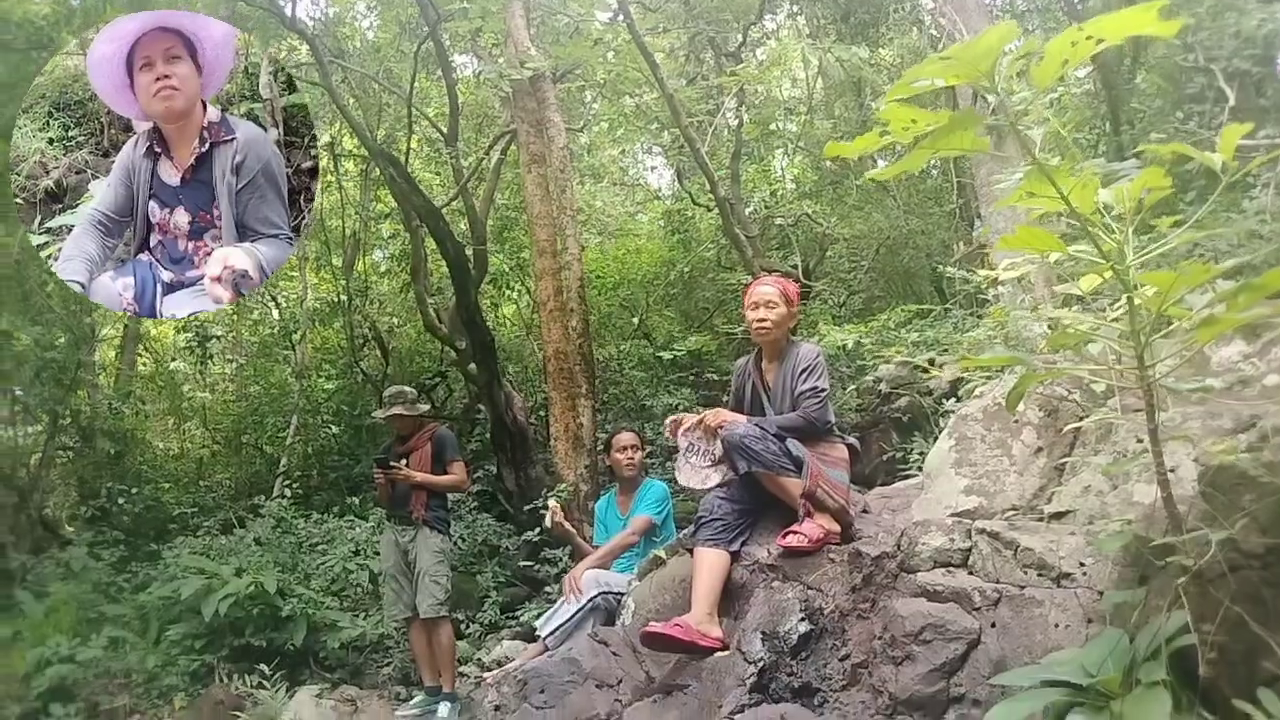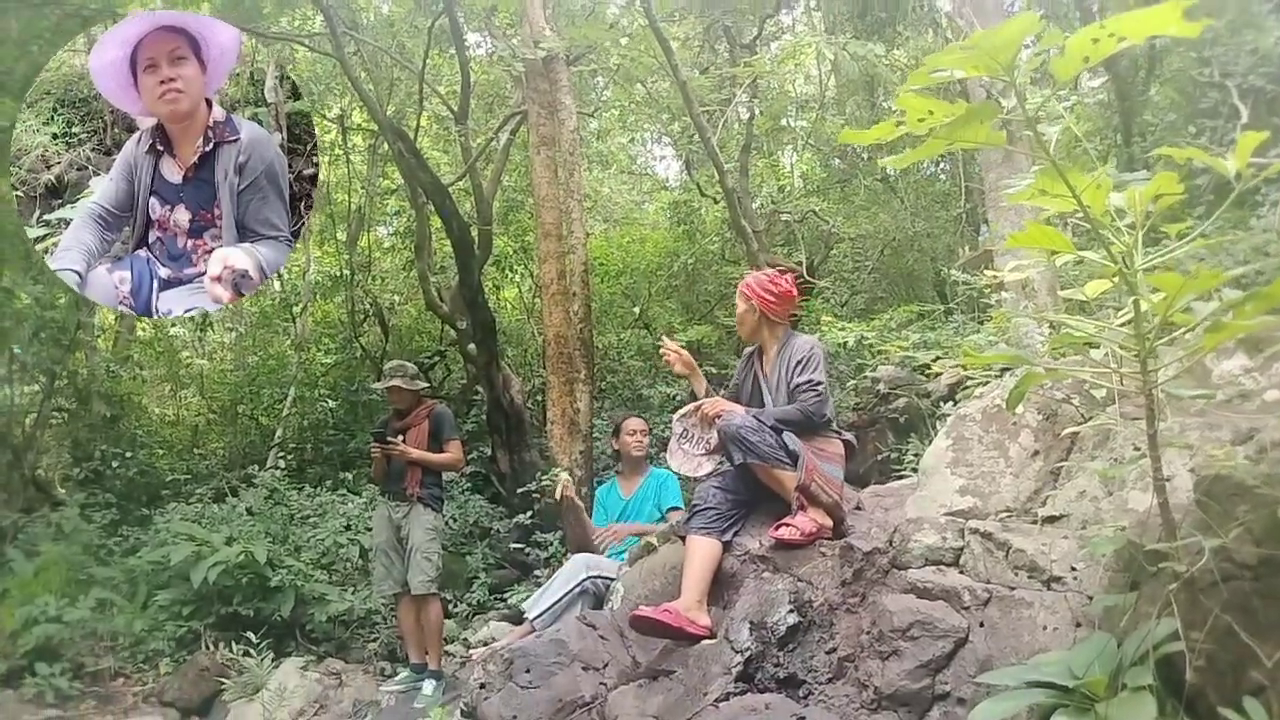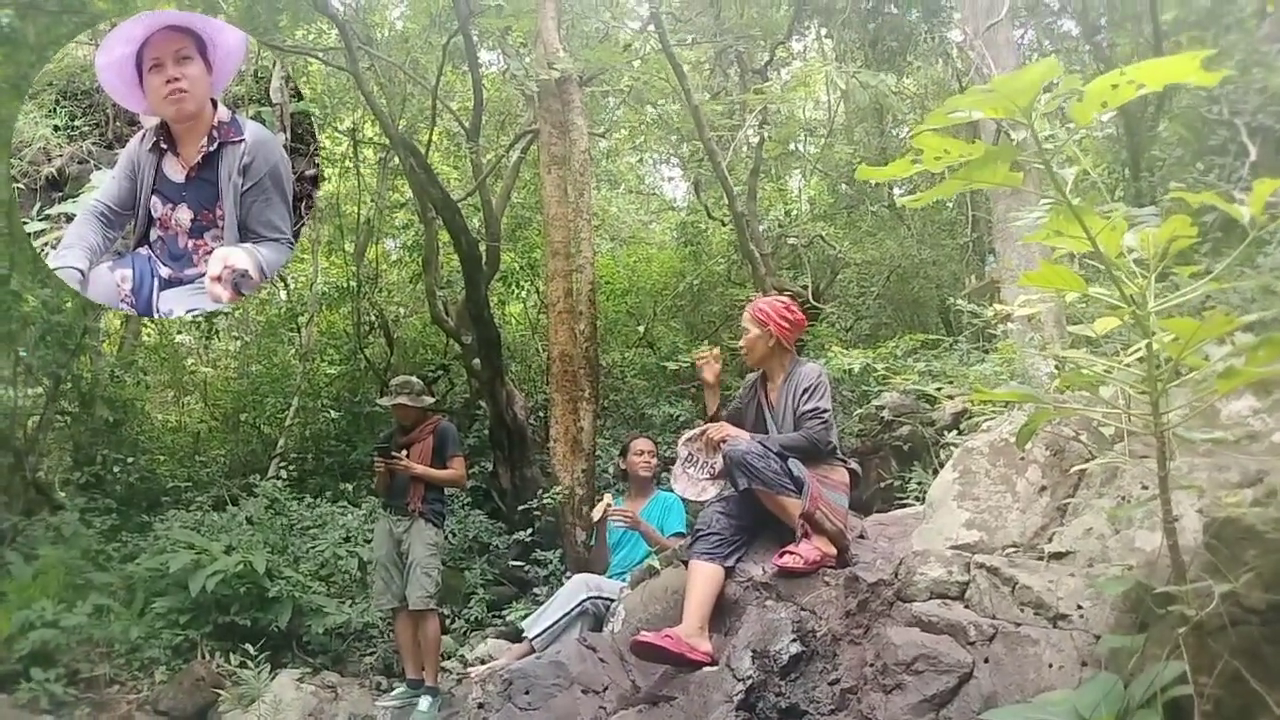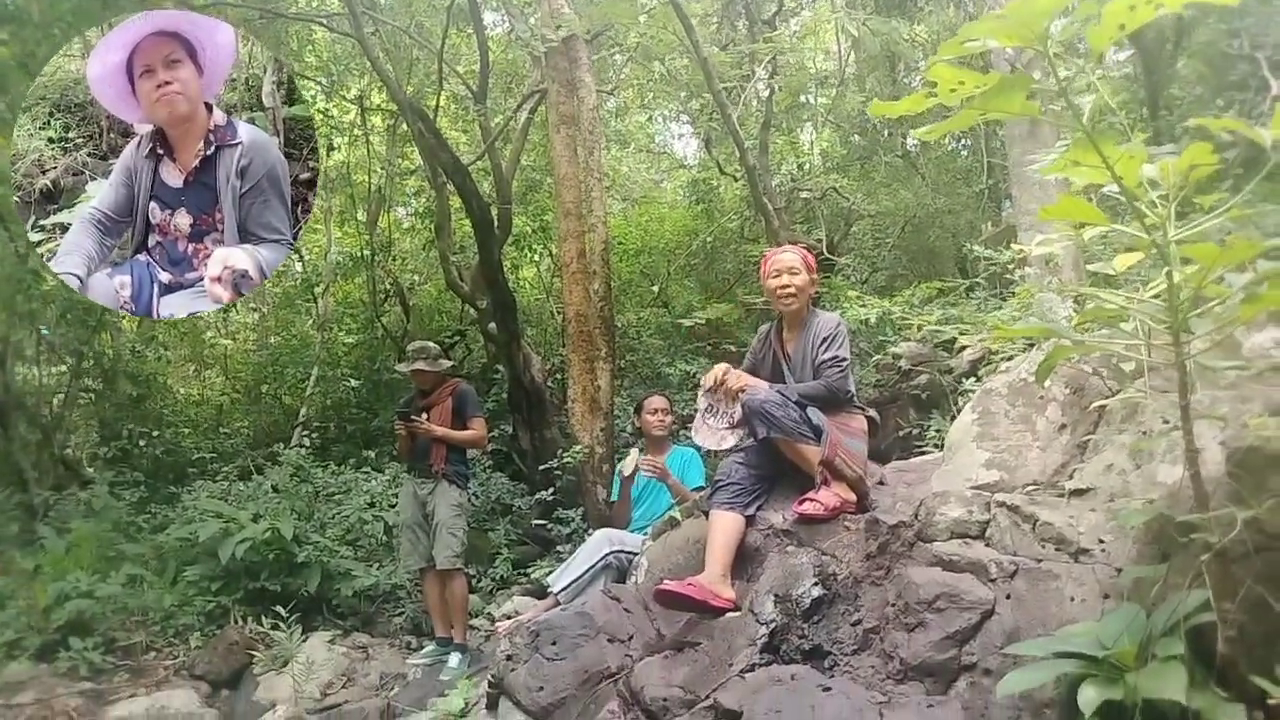
dt=1s
person 1, frame 1
left shoulder: (807, 356)
right shoulder: (745, 368)
left elbow: (813, 419)
right elbow: (732, 422)
left wrist: (744, 422)
right wrist: (700, 421)
left hip: (817, 464)
right hip: (770, 473)
left knee: (740, 436)
right knee: (716, 506)
left ankle: (820, 517)
right ankle: (703, 621)
person 1, frame 2
left shoulder: (805, 348)
right shoulder: (749, 359)
left elbow: (811, 412)
right elbow: (722, 410)
left wrist: (742, 412)
right wrist: (693, 374)
left hip: (813, 457)
right hip: (765, 466)
left knee: (737, 426)
right knee: (711, 495)
left ankle: (813, 511)
right ankle: (691, 607)
person 1, frame 3
left shoulder: (810, 375)
right shoulder: (753, 385)
left elbow: (817, 439)
right elbow: (722, 431)
left wrist: (749, 439)
right wrist: (712, 388)
left hip: (817, 484)
right hip: (768, 492)
left knee: (741, 452)
right knee: (715, 521)
left ankle: (817, 538)
right ankle: (693, 634)
person 1, frame 4
left shoulder: (829, 325)
right shoulder: (766, 335)
left elbow: (836, 387)
right elbow: (746, 383)
left wrist: (766, 388)
right wrist: (726, 376)
left hip: (835, 431)
right hip: (787, 440)
left knee: (760, 401)
right knee: (733, 471)
left ankle: (838, 485)
right ankle: (716, 581)
person 2, frame 1
left shoulder: (440, 437)
right shoulder: (388, 449)
left elbow: (461, 481)
left wrist: (415, 477)
right wrist: (382, 485)
left hip: (428, 529)
right hip: (394, 531)
left knee: (435, 611)
right knee: (410, 614)
right ankle: (430, 690)
person 2, frame 2
left shoulder: (438, 415)
right shoulder: (385, 424)
left elbow: (457, 460)
left wrist: (411, 453)
right wrist: (378, 460)
left hip: (421, 506)
right hip: (387, 507)
left knee: (424, 588)
right knee: (400, 590)
left ankle: (435, 673)
right ankle: (416, 667)
person 2, frame 3
left shoulder: (442, 431)
right shoulder: (389, 438)
left elbow: (460, 477)
left wrist: (416, 469)
right wrist: (381, 474)
left hip: (423, 522)
right hip: (388, 521)
left knee: (423, 604)
right knee: (398, 604)
left ankle: (431, 690)
right ankle: (412, 682)
person 2, frame 4
left shoulder: (461, 393)
right shoulder: (408, 404)
left elbow: (480, 438)
left wrist: (436, 431)
right wrist: (403, 438)
left hip: (446, 483)
right hip: (413, 484)
left knee: (450, 564)
right knee: (425, 565)
left ankle: (460, 646)
right ankle: (442, 640)
person 3, frame 1
left shoulder: (247, 145)
right shoulder: (137, 152)
left elbow: (277, 242)
right elbow: (99, 226)
left wrist: (247, 260)
right wrist: (65, 287)
left hip: (212, 291)
right hip: (148, 280)
person 3, frame 2
left shoulder: (250, 145)
right shoulder: (140, 148)
left elbow: (276, 244)
right elbow: (98, 219)
left wrist: (247, 261)
right wrist: (62, 276)
left hip: (210, 288)
right hip: (145, 276)
person 3, frame 3
left shoulder: (255, 146)
right shoulder: (143, 147)
left elbow: (278, 246)
right elbow: (100, 217)
left wrist: (248, 261)
right wrist: (63, 273)
left hip: (213, 288)
right hip: (146, 274)
person 3, frame 4
left shoulder: (251, 149)
right shoulder: (140, 153)
left elbow: (278, 247)
right elbow: (97, 223)
left wrist: (247, 264)
right wrist: (63, 279)
left hip: (212, 292)
right hip: (147, 279)
person 4, frame 1
left shoulder: (655, 490)
right shoulder: (603, 505)
left elbow: (632, 536)
right elbow: (605, 563)
left wrist: (585, 565)
right wrist: (572, 538)
right hip: (616, 587)
left knee: (592, 580)
right knee: (591, 601)
left ankle: (531, 656)
person 4, frame 2
left shoulder: (664, 479)
right shoulder: (604, 492)
right elbow: (600, 548)
left wrist: (631, 528)
right wrist: (579, 513)
right hip: (608, 573)
left knee: (582, 563)
right knee: (583, 587)
left ankle: (518, 636)
person 4, frame 3
left shoulder: (669, 502)
right shoulder: (613, 508)
right elbow: (599, 569)
left wrist: (642, 527)
right wrist: (601, 529)
right hip: (607, 594)
left knee: (583, 584)
right knee: (582, 607)
left ankle: (518, 654)
person 4, frame 4
left shoulder: (687, 457)
right elbow: (619, 524)
left wrist: (669, 480)
right wrist: (626, 485)
right hip: (628, 549)
left knee: (606, 538)
right knee: (606, 561)
left ankle: (545, 608)
